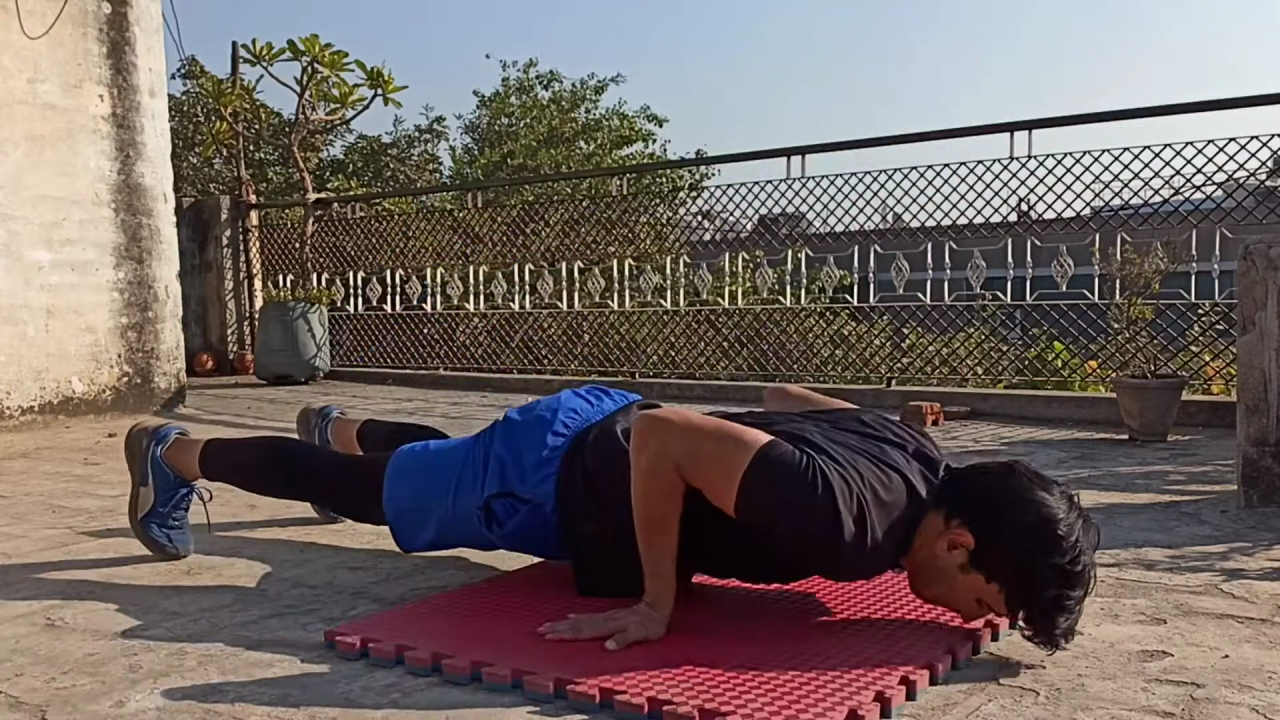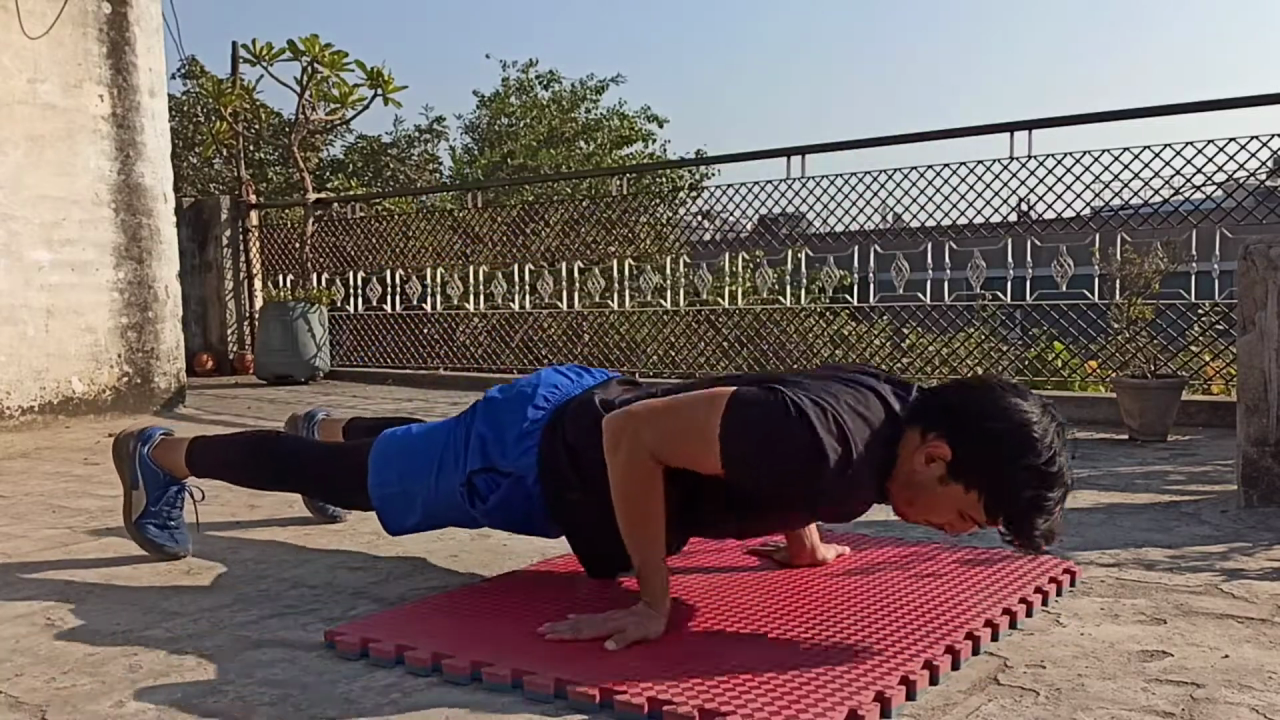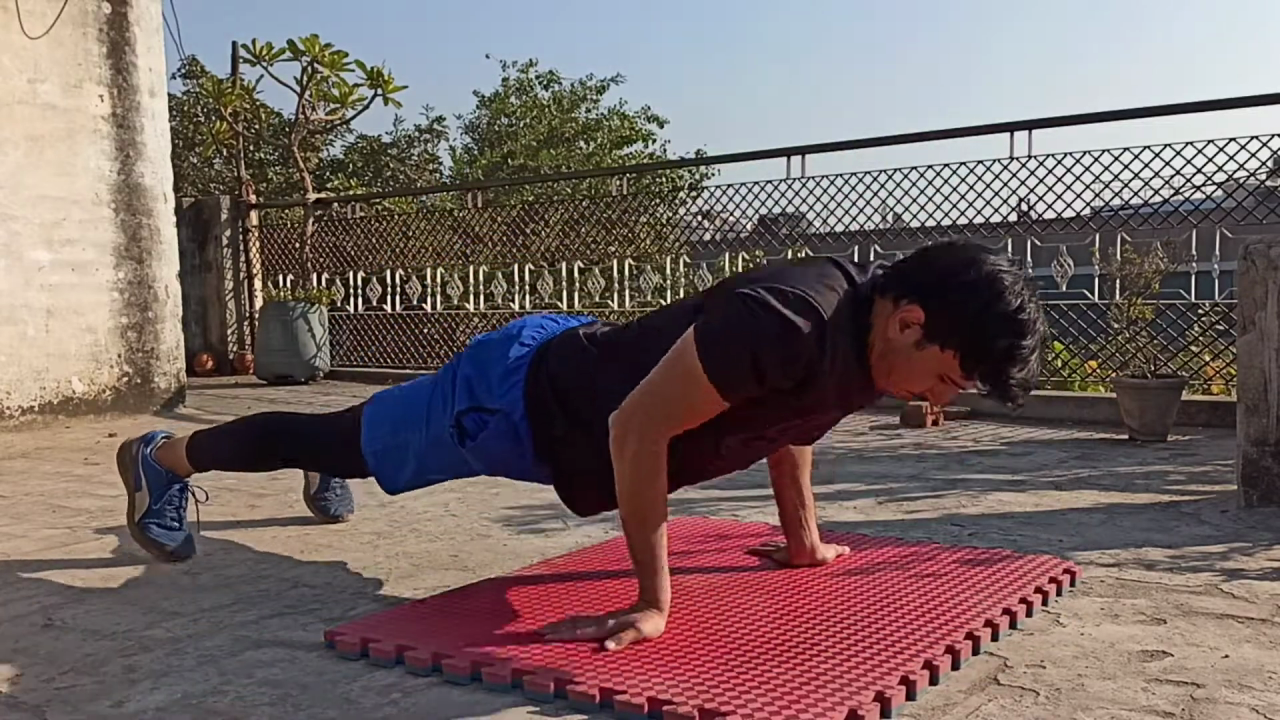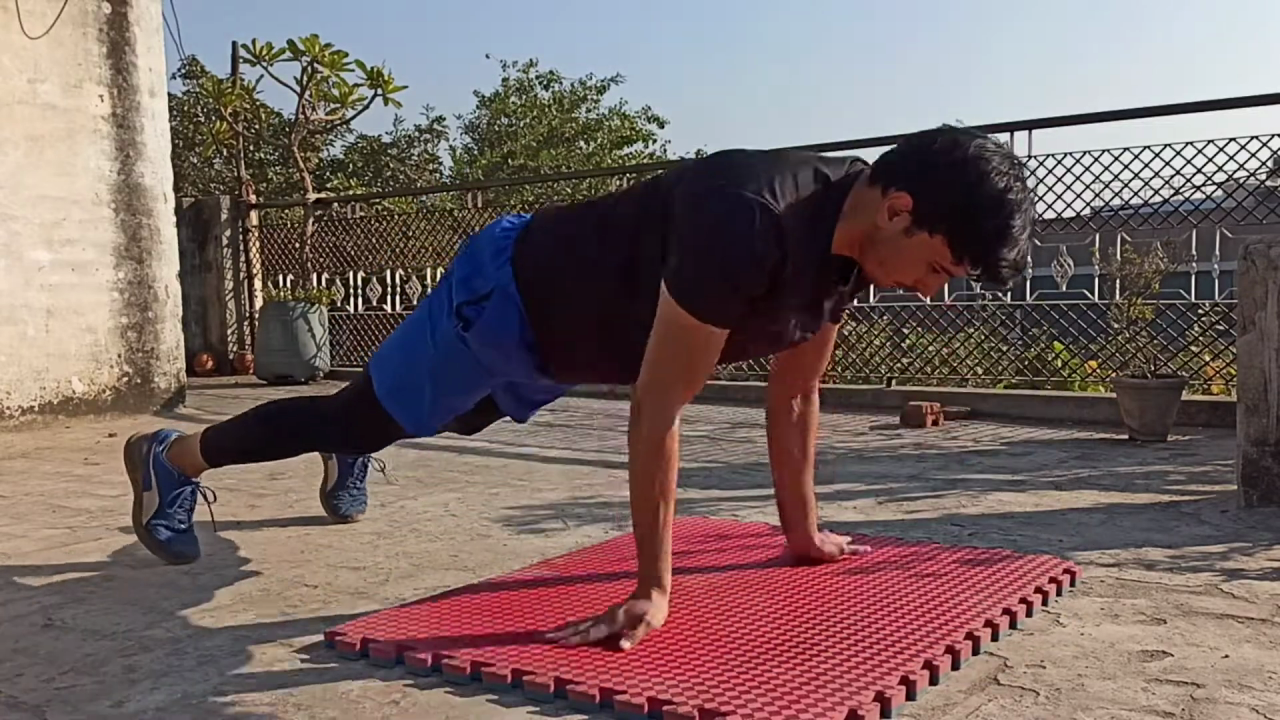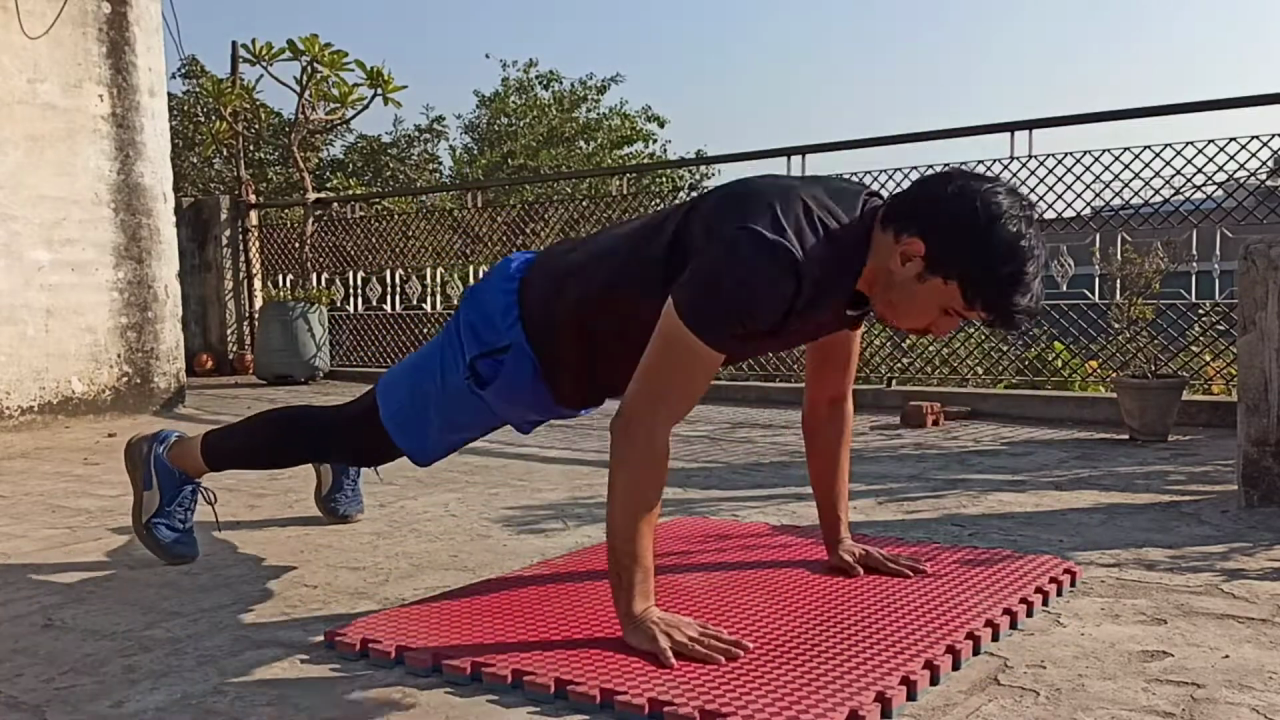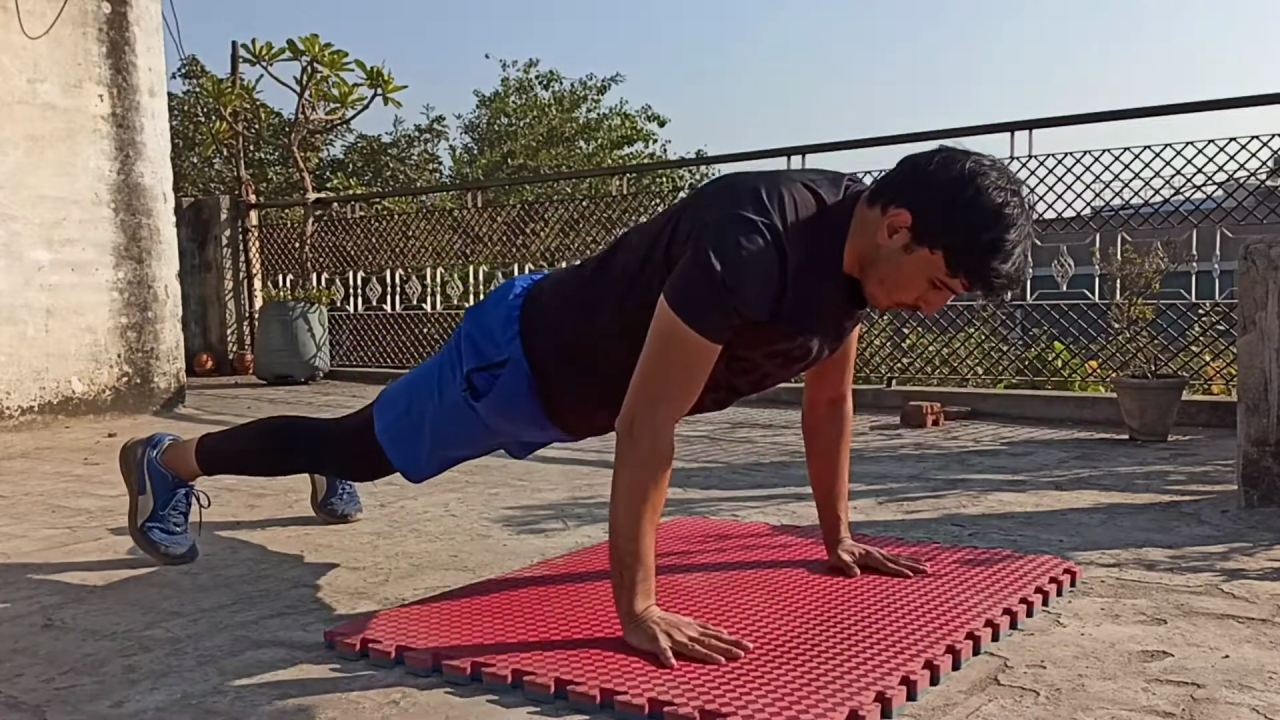
dt=0.2s
person 1, frame 1
left shoulder: (914, 463)
right shoulder: (841, 513)
left elbow: (788, 397)
right elbow: (661, 435)
right wrist: (653, 600)
left hip: (597, 432)
right hip: (554, 480)
left knee: (440, 453)
right knee: (366, 491)
left ankle: (339, 425)
right ankle: (174, 451)
person 1, frame 2
left shoulder: (887, 414)
right shoulder: (821, 436)
right elbow: (628, 434)
left wrist: (803, 540)
right wrist: (651, 596)
left hip: (580, 413)
right hip: (540, 455)
left knee: (415, 452)
right knee: (347, 483)
left ankle: (324, 426)
right ankle: (161, 456)
person 1, frame 3
left shoulder: (864, 339)
right shoulder: (785, 320)
left elbow: (785, 426)
right elbow: (634, 431)
left wrist: (799, 537)
right wrist: (650, 598)
left hip: (568, 381)
right hip: (519, 390)
right knee: (349, 443)
left ankle: (331, 464)
right ankle: (163, 461)
person 1, frame 4
left shoulder: (850, 235)
right shoulder: (749, 219)
left elbow: (794, 381)
right elbow: (658, 404)
left wrist: (800, 526)
right wrist: (651, 584)
left hip: (572, 328)
right hip: (509, 288)
left knee: (465, 415)
right knee: (366, 414)
left ankle: (344, 463)
right ankle: (171, 459)
person 1, frame 5
left shoulder: (860, 252)
right shoulder: (764, 250)
left elbow: (828, 394)
right elbow: (641, 426)
left wrist: (837, 539)
right wrist: (634, 607)
left hip: (583, 343)
right hip: (522, 326)
right knee: (365, 431)
left ankle: (338, 475)
right ankle: (171, 458)
person 1, frame 6
left shoulder: (855, 254)
right shoulder: (748, 240)
left elbow: (829, 399)
right elbow: (646, 429)
left wrist: (837, 540)
right wrist: (635, 608)
left hip: (573, 382)
right hip: (521, 354)
right knee: (362, 449)
left ankle: (332, 473)
right ankle: (167, 460)
